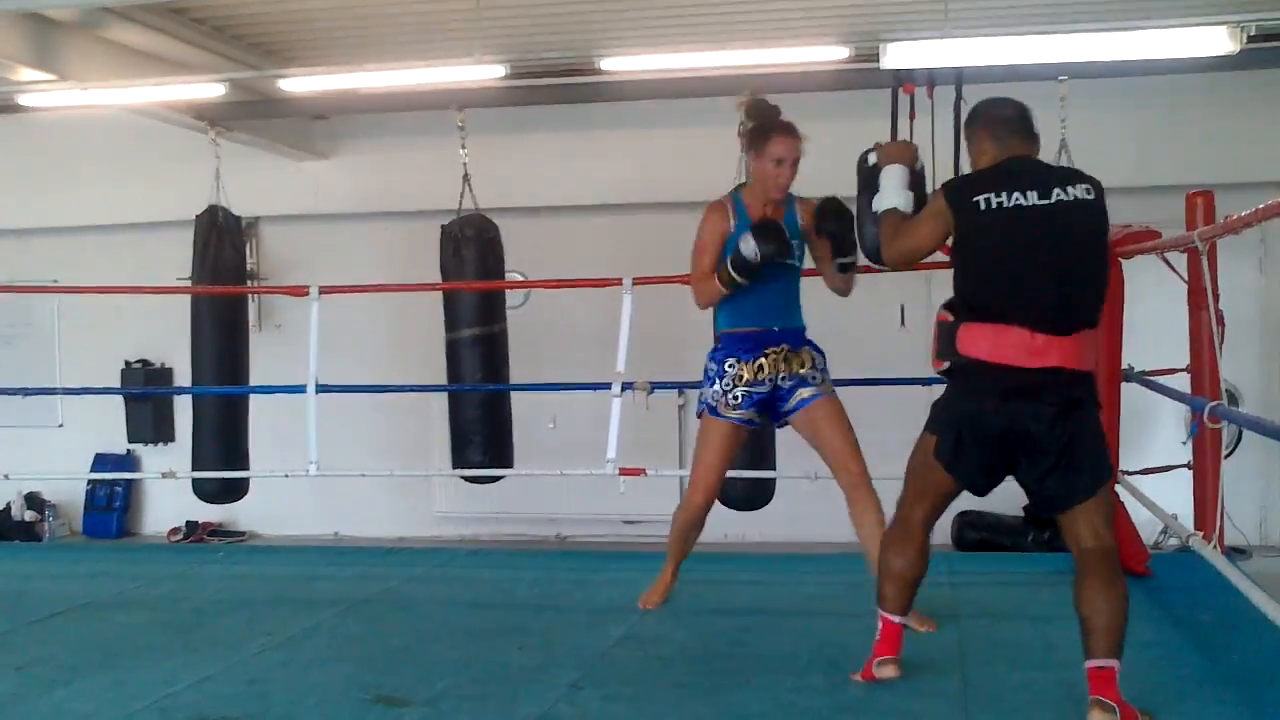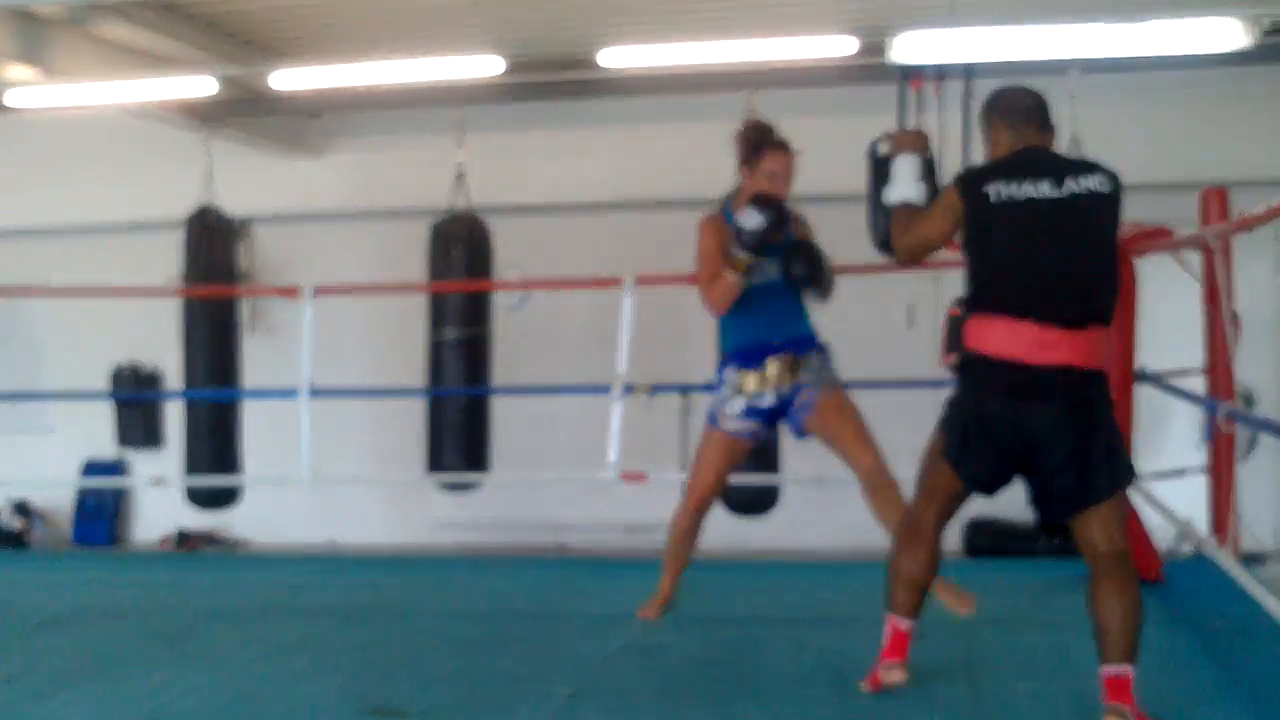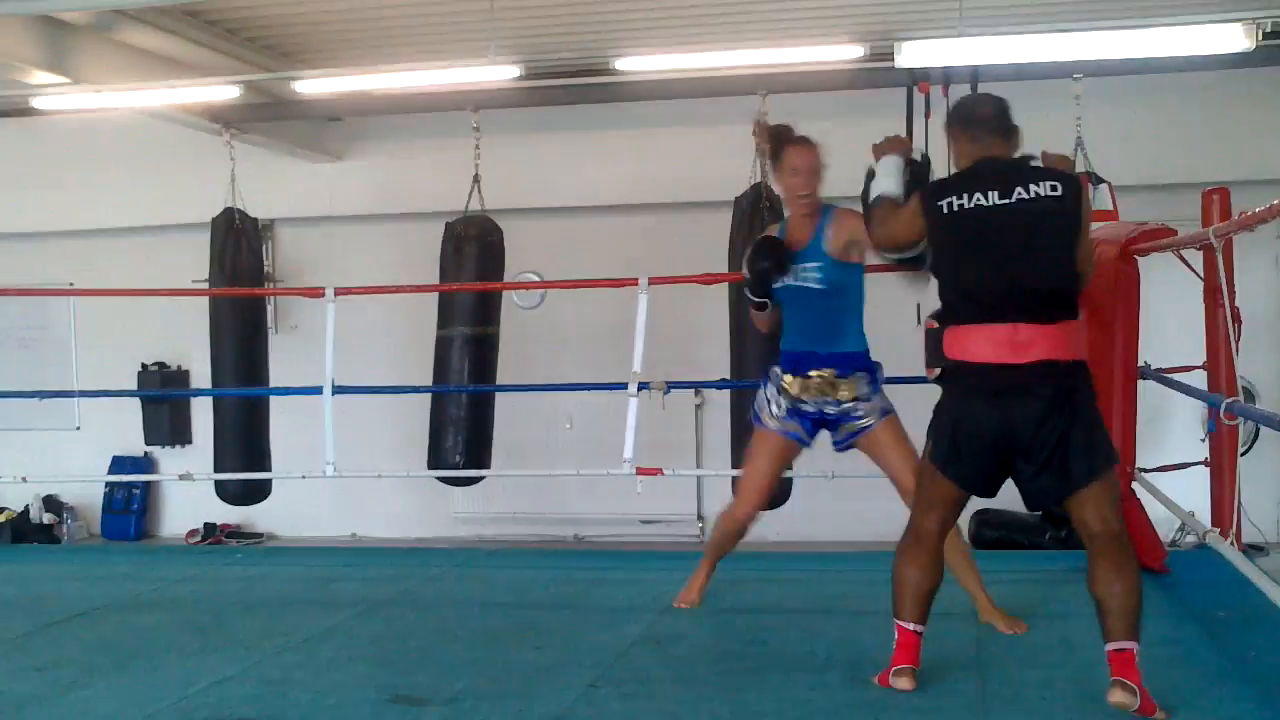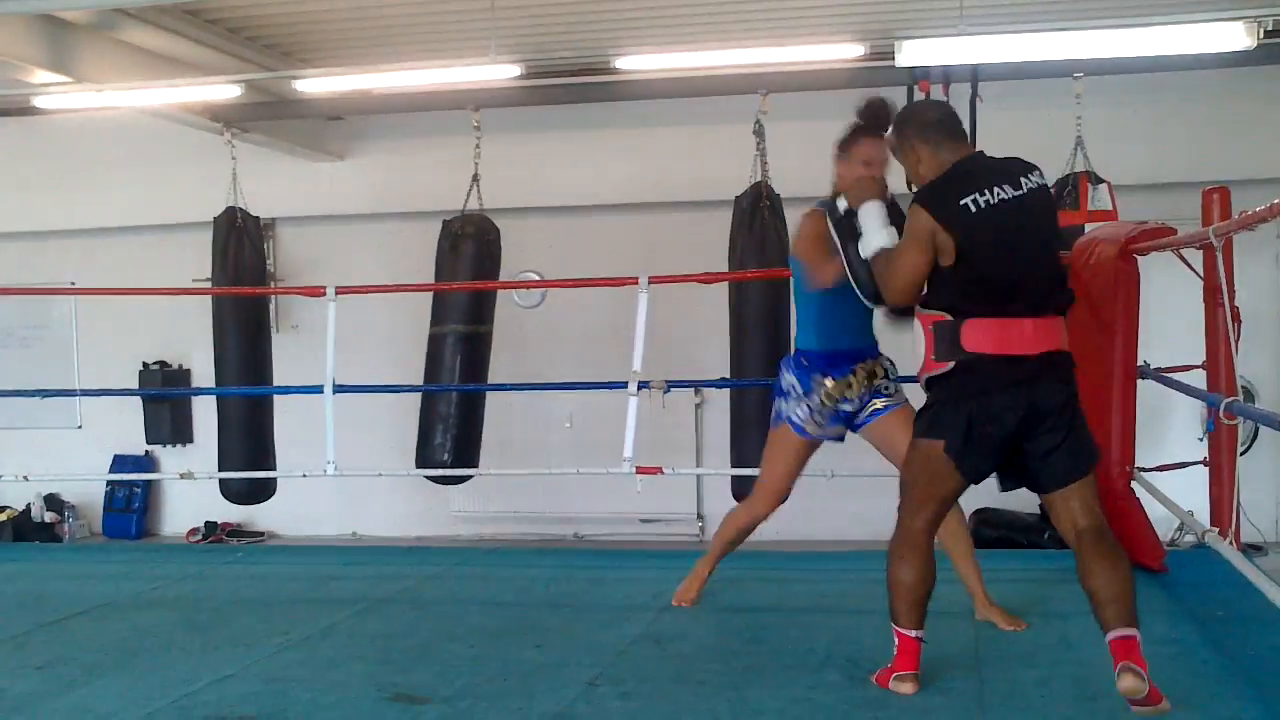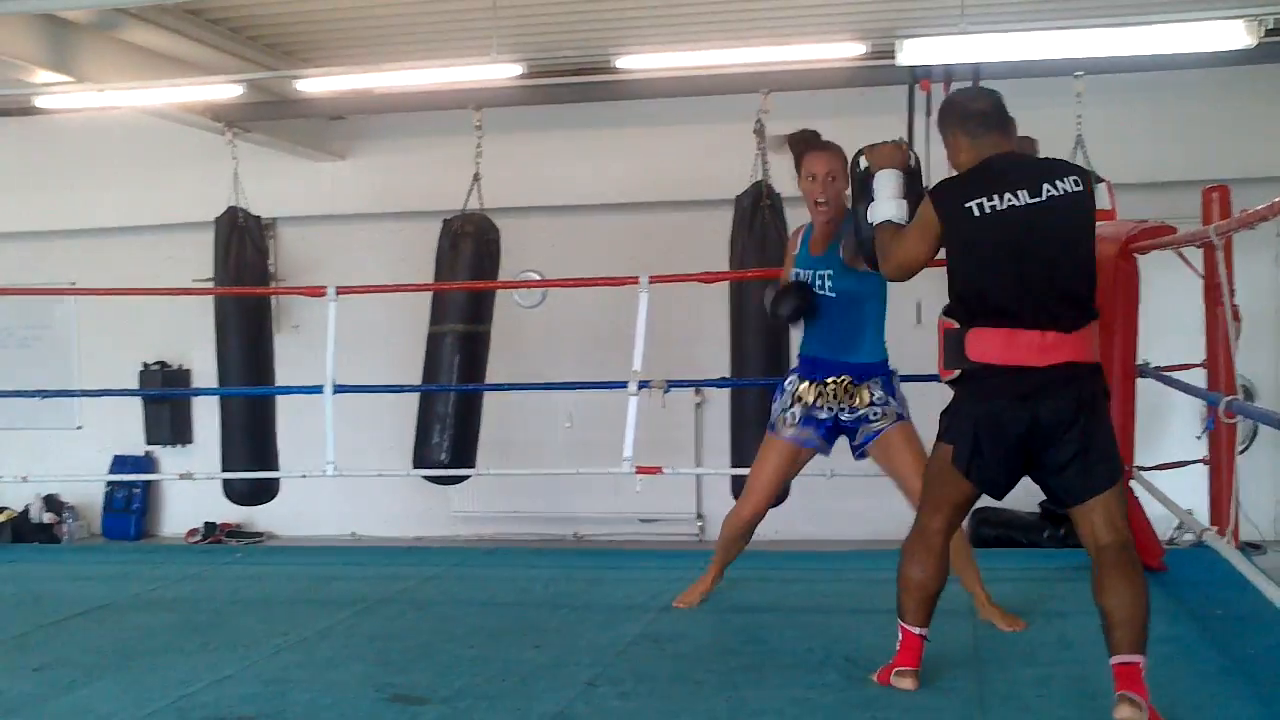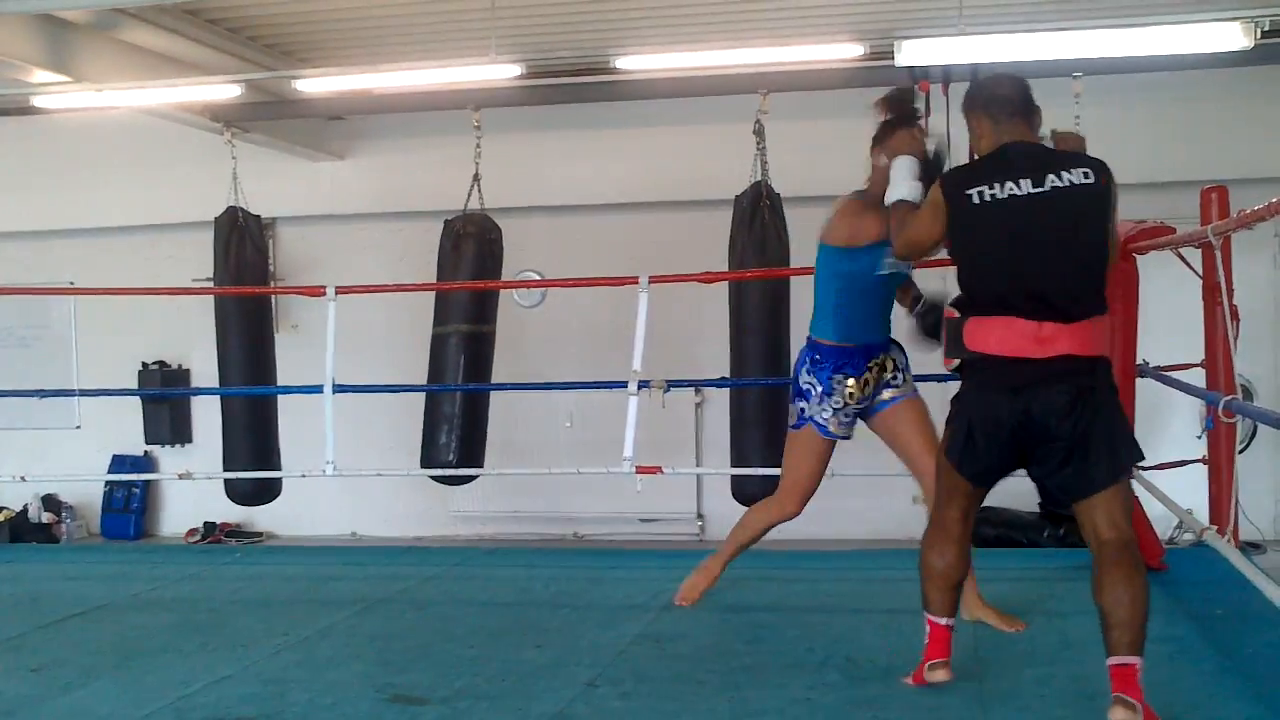
dt=0.2s
person 1, frame 1
left shoulder: (962, 196)
right shoulder: (1088, 191)
left elbow: (895, 249)
left wrist: (893, 175)
left hip: (980, 387)
right hip: (1062, 393)
left knee: (913, 515)
right knee: (1095, 546)
left ankle: (885, 651)
person 1, frame 2
left shoulder: (976, 188)
right shoulder: (1103, 185)
left elbow: (908, 243)
left wrist: (906, 164)
left hip: (992, 386)
right hip: (1074, 391)
left knee: (925, 518)
right knee: (1108, 551)
left ankle: (893, 657)
person 1, frame 3
left shoulder: (934, 199)
right shoulder: (1061, 186)
left elbow: (886, 232)
left wrist: (889, 167)
left hip: (972, 390)
right hip: (1054, 385)
left knee: (926, 525)
right knee: (1104, 531)
left ankle: (903, 661)
person 1, frame 4
left shoulder: (933, 206)
right shoulder: (1028, 176)
left elbow: (897, 290)
left wrist: (870, 210)
left hip: (974, 385)
right hip: (1048, 377)
left knee: (915, 524)
right knee: (1087, 528)
left ankle: (904, 663)
right ankle: (1130, 664)
person 1, frame 5
left shoulder: (949, 199)
right shoulder: (1077, 180)
left elbow: (893, 262)
left wrist: (886, 179)
left hip: (990, 389)
right hip: (1072, 387)
left knee: (932, 524)
right knee: (1111, 541)
left ankle: (906, 661)
person 1, frame 6
left shoulder: (957, 186)
right shoulder: (1094, 175)
left elbow: (905, 242)
left wrist: (904, 168)
left hip: (992, 381)
right hip: (1076, 380)
left knee: (950, 516)
right knee: (1113, 538)
left ankle: (936, 653)
person 2, frame 1
left shoulder: (803, 212)
right shoulder: (722, 214)
left elbow: (842, 288)
right elbow: (701, 296)
left wrist: (841, 247)
right wrist: (744, 261)
left hip: (796, 361)
right hip: (735, 365)
left knee: (854, 471)
right knee: (701, 494)
right ankle: (667, 576)
person 2, frame 2
left shoulder: (791, 222)
right shoulder: (717, 227)
left elbow: (818, 290)
right elbow: (717, 302)
left wrist: (814, 269)
right wrist: (751, 245)
left hip: (802, 364)
right hip: (742, 377)
left knee: (874, 471)
right knee: (697, 497)
left ankle: (932, 579)
right ankle: (668, 583)
person 2, frame 3
left shoulder: (845, 226)
right shoulder: (774, 238)
right elbow: (764, 324)
right wrist: (756, 289)
left hip: (855, 383)
right hip: (791, 384)
left knee: (921, 495)
right knee: (745, 507)
left ankle: (983, 603)
right ankle: (705, 570)
person 2, frame 4
right shoulder: (815, 223)
right elbow: (822, 275)
left hip: (867, 376)
right hip: (809, 382)
right knee: (761, 505)
left ankle: (982, 600)
right ankle: (706, 566)
person 2, frame 5
right shoulder: (797, 240)
right wrist: (785, 303)
left hip: (870, 387)
right hip: (808, 385)
right knee: (751, 503)
left ankle: (983, 600)
right ankle: (713, 573)
person 2, frame 6
left shoulder: (892, 213)
right shoulder: (857, 210)
left wrist: (924, 305)
left hip: (880, 364)
right hip: (829, 369)
left knee: (939, 477)
right knee: (790, 502)
left ankle: (970, 599)
right ankle: (715, 564)
